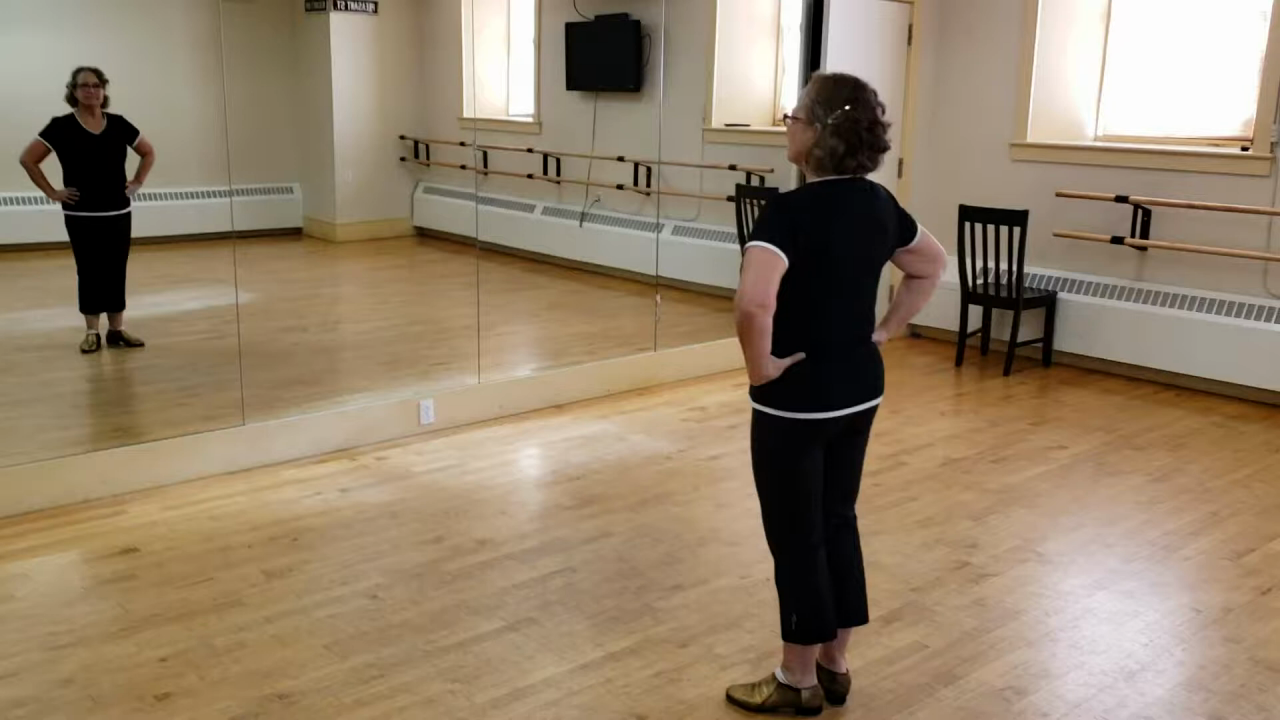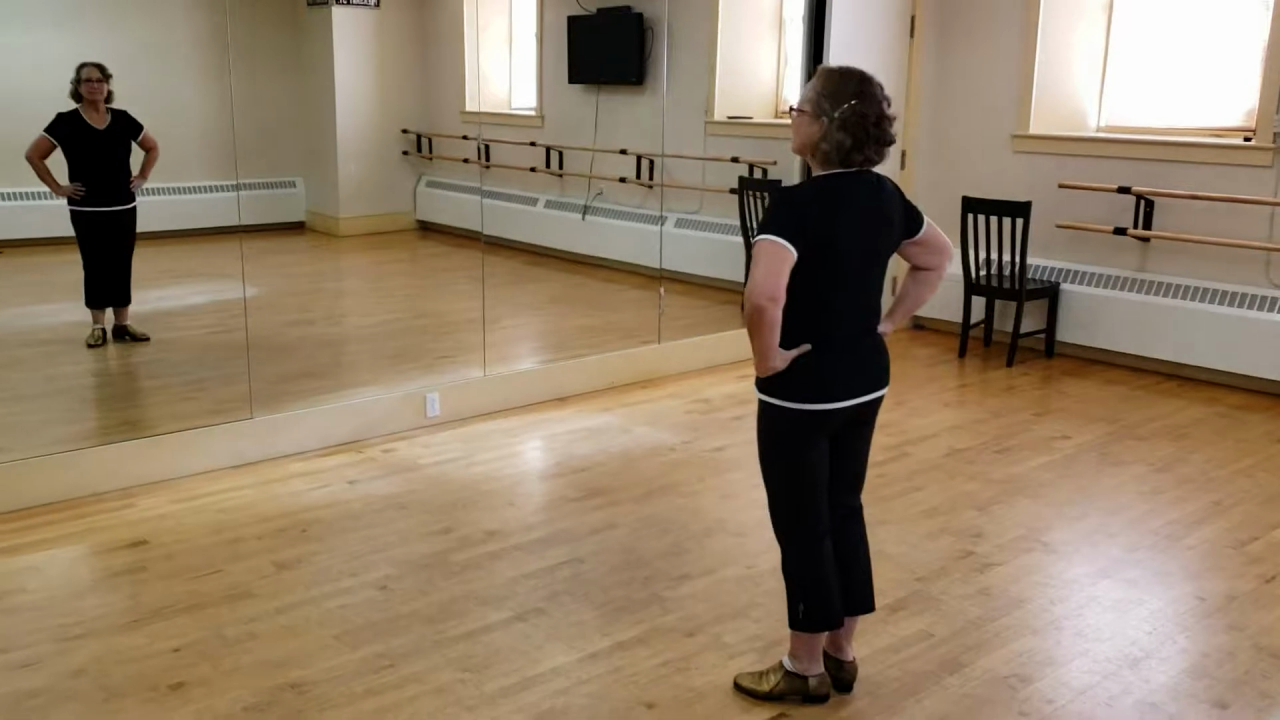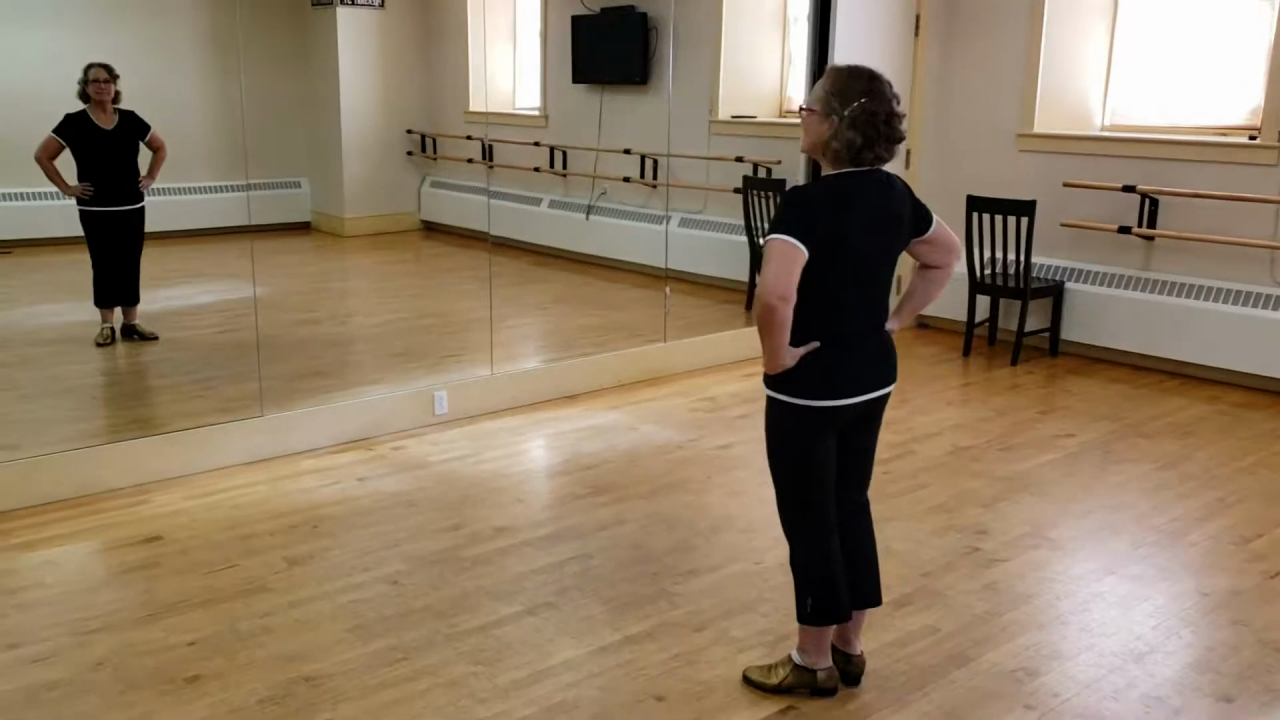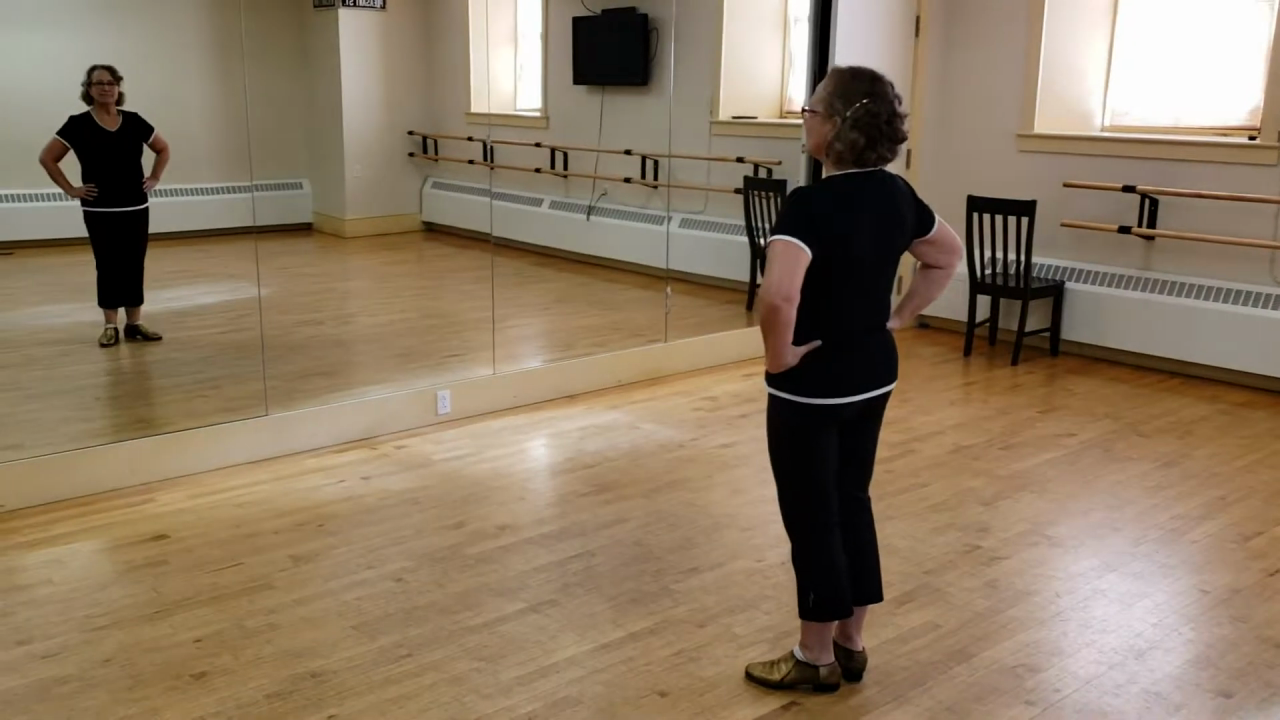
dt=0.2s
person 1, frame 1
left shoulder: (789, 211)
right shoulder: (877, 203)
left elbow: (754, 303)
right elbow: (931, 265)
left wrist: (760, 365)
right wrist: (885, 330)
left hip: (796, 401)
right hip: (859, 389)
left knee: (795, 535)
right knee: (837, 522)
right ankle: (835, 667)
person 1, frame 2
left shoulder: (796, 203)
right shoulder: (883, 195)
left elbow: (764, 295)
right elbow: (938, 256)
left wrist: (768, 357)
left hip: (803, 392)
right hip: (865, 380)
left knee: (803, 525)
right knee: (844, 512)
left ankle: (806, 669)
right ankle: (841, 654)
person 1, frame 3
left shoulder: (807, 203)
right shoulder: (892, 194)
left elbow: (775, 295)
right elbow: (946, 256)
left wrist: (776, 356)
left hip: (810, 388)
right hip: (872, 376)
left knee: (810, 519)
right knee: (851, 507)
left ankle: (814, 662)
right ankle: (850, 648)
person 1, frame 4
left shoulder: (810, 205)
right shoulder: (896, 195)
left elbow: (779, 295)
right elbow: (948, 255)
left wrist: (779, 355)
left hip: (812, 387)
right hip: (874, 375)
left knee: (812, 517)
right knee: (852, 503)
left ankle: (816, 658)
right ankle: (852, 644)
person 2, frame 1
left shoulder: (119, 124)
right shoulder: (61, 127)
left elbow: (148, 152)
right elbow: (28, 158)
left wrist: (137, 182)
right wrist: (51, 192)
left hip: (118, 213)
right hip: (81, 215)
left knee: (116, 271)
right knee: (89, 272)
left ankle: (116, 329)
right ankle: (92, 332)
person 2, frame 2
left shoulder: (123, 119)
right shoulder: (66, 122)
left elbow: (152, 147)
right elbow: (33, 154)
left wrist: (142, 177)
right wrist: (57, 187)
left hip: (123, 207)
right hip: (86, 210)
left knee: (121, 266)
right knee: (95, 267)
left ankle: (122, 324)
right ankle: (98, 327)
person 2, frame 3
left shoulder: (130, 120)
right shoulder: (74, 123)
left elbow: (160, 148)
right elbow: (42, 155)
left wrist: (151, 176)
right wrist: (65, 187)
left hip: (132, 207)
right hip: (95, 209)
left knee: (130, 265)
right knee: (104, 266)
left ankle: (131, 323)
right ankle: (106, 326)
person 2, frame 4
left shoulder: (134, 122)
right shoulder: (78, 125)
left elbow: (163, 149)
right elbow: (47, 157)
left wrist: (154, 178)
right wrist: (70, 189)
left hip: (136, 208)
right hip: (100, 211)
left knee: (134, 266)
right knee: (108, 266)
left ankle: (135, 323)
right ankle: (110, 326)
